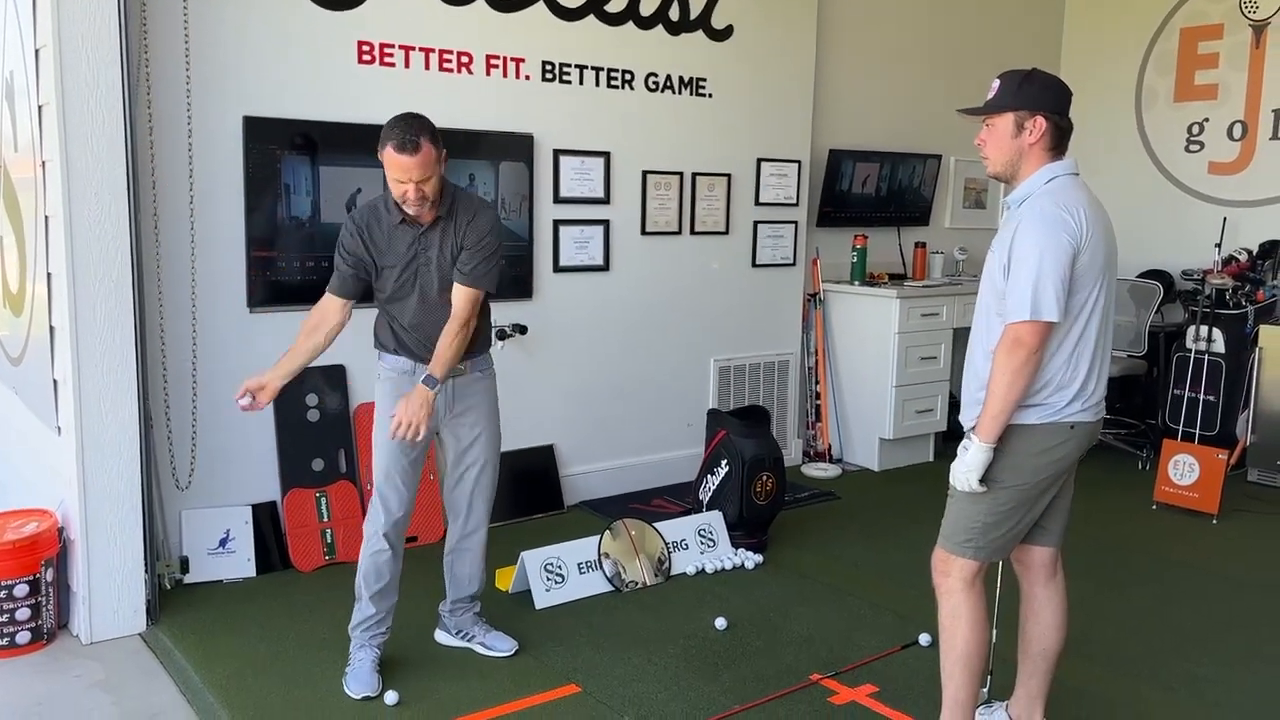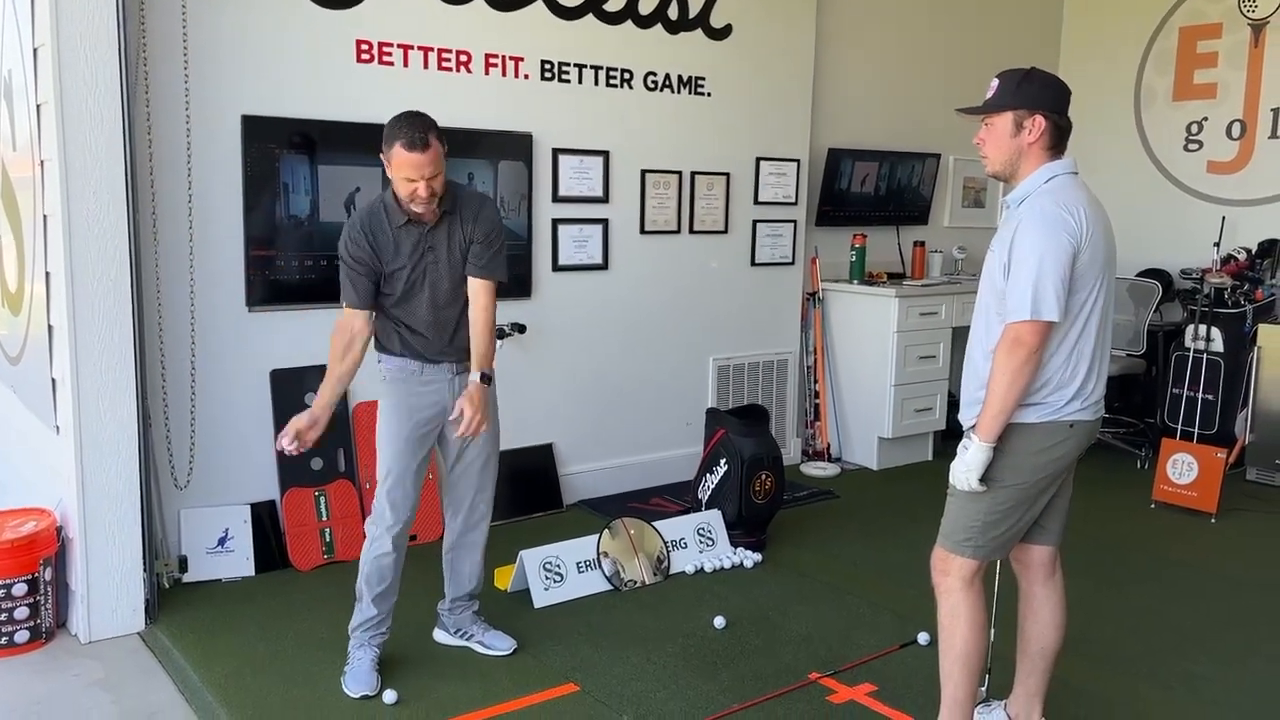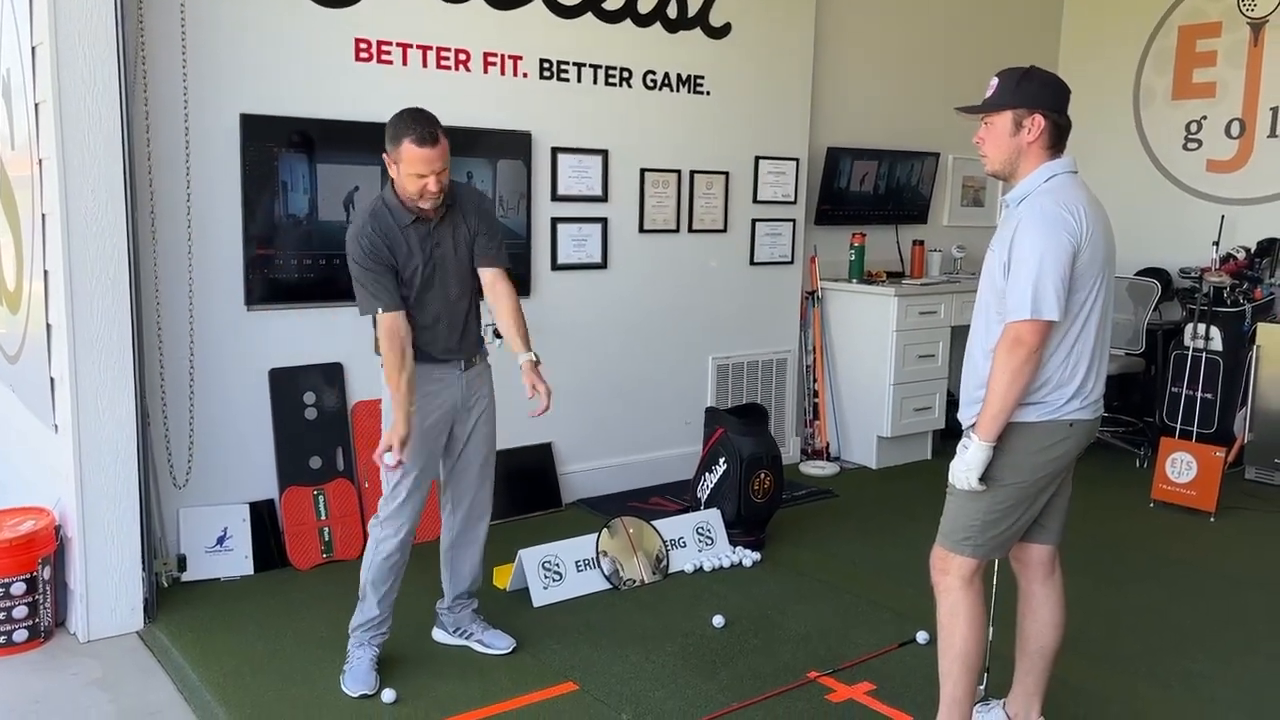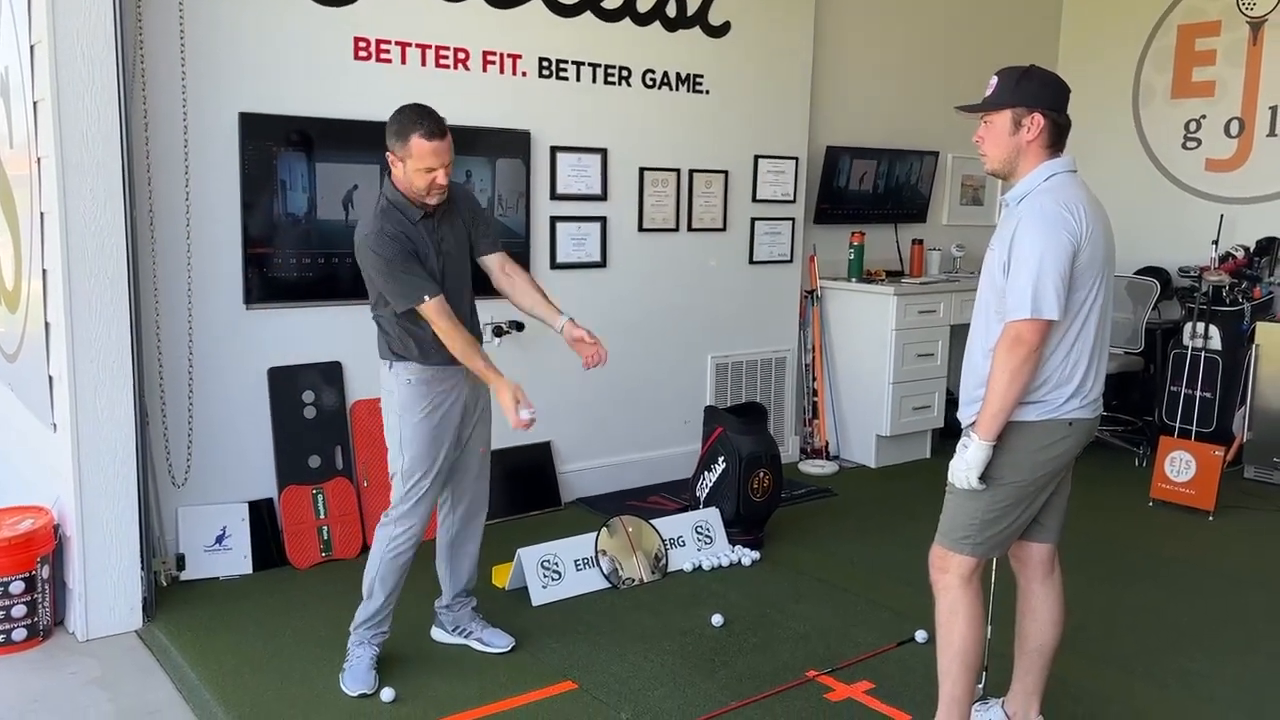
dt=0.1s
person 1, frame 1
left shoulder: (1044, 212)
right shoulder: (1070, 201)
left elbow: (1025, 337)
left wrist: (981, 439)
left hip: (1026, 428)
right hip: (1058, 421)
left knee: (955, 568)
right knee: (1038, 565)
person 1, frame 2
left shoulder: (1044, 211)
right shoulder: (1067, 200)
left elbow: (1025, 337)
left wrist: (981, 438)
left hip: (1025, 427)
right hip: (1056, 420)
left knee: (954, 567)
right knee: (1036, 563)
person 1, frame 3
left shoulder: (1044, 210)
right shoulder: (1066, 200)
left elbow: (1025, 336)
left wrist: (981, 437)
left hip: (1025, 426)
right hip: (1056, 419)
left knee: (954, 567)
right knee: (1036, 562)
person 1, frame 4
left shoulder: (1043, 209)
right shoulder: (1065, 199)
left elbow: (1025, 335)
left wrist: (981, 436)
left hip: (1024, 425)
right hip: (1054, 418)
left knee: (952, 565)
right knee: (1035, 560)
person 2, frame 1
left shoulder: (477, 219)
right shoulder: (364, 225)
left elbow: (463, 314)
right elbow: (334, 309)
left wrist: (431, 388)
right wrist: (278, 375)
left hip: (464, 377)
right hip: (401, 372)
left knee: (472, 505)
right knee: (390, 511)
left ankle: (461, 616)
right ankle: (367, 641)
person 2, frame 2
left shoulder: (477, 213)
right shoulder: (365, 229)
left elbow: (481, 304)
right elbow: (354, 324)
left wrist: (478, 381)
right wrist: (322, 406)
left hip: (472, 376)
right hip: (406, 378)
left knee: (472, 505)
right knee: (391, 512)
left ankle: (458, 616)
right ankle: (366, 640)
person 2, frame 3
left shoulder: (472, 206)
right shoulder: (370, 232)
left elbow: (497, 287)
right elbow: (393, 331)
left wrist: (525, 359)
right wrist: (397, 415)
left hip: (471, 370)
right hip: (415, 378)
left knee: (471, 505)
right knee: (400, 511)
left ankle: (458, 615)
right ankle: (365, 640)
person 2, frame 4
left shoulder: (460, 203)
right shoulder: (379, 232)
left elbow: (503, 271)
right elbow: (438, 317)
left wrist: (563, 325)
right wrist: (499, 384)
left hip: (475, 372)
right hip: (416, 377)
left knee: (467, 503)
right knee: (409, 511)
left ankle: (456, 614)
right ankle: (366, 640)
